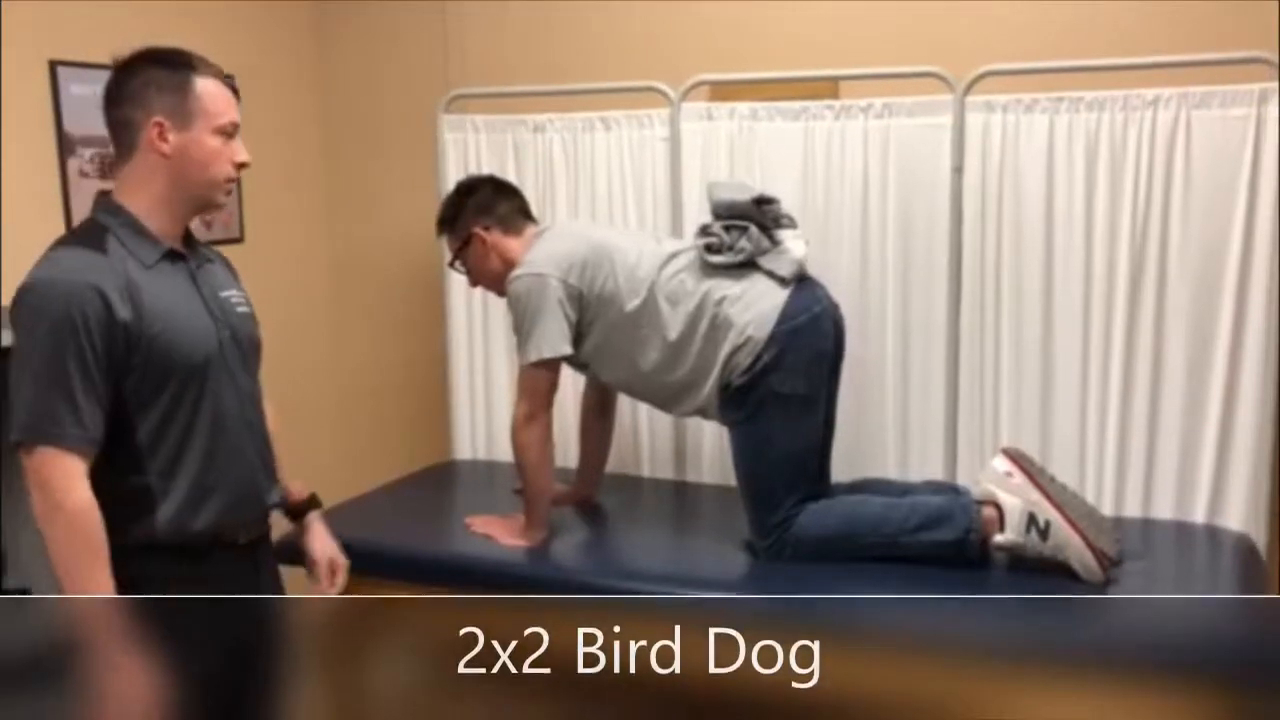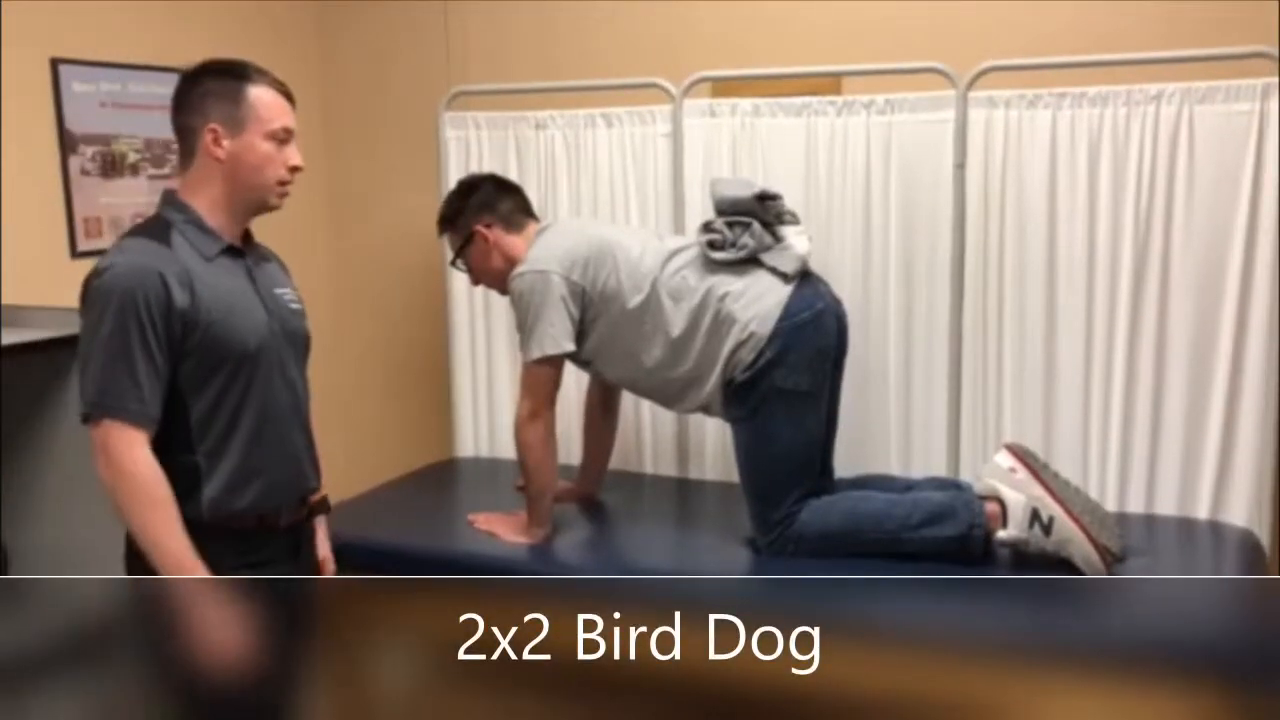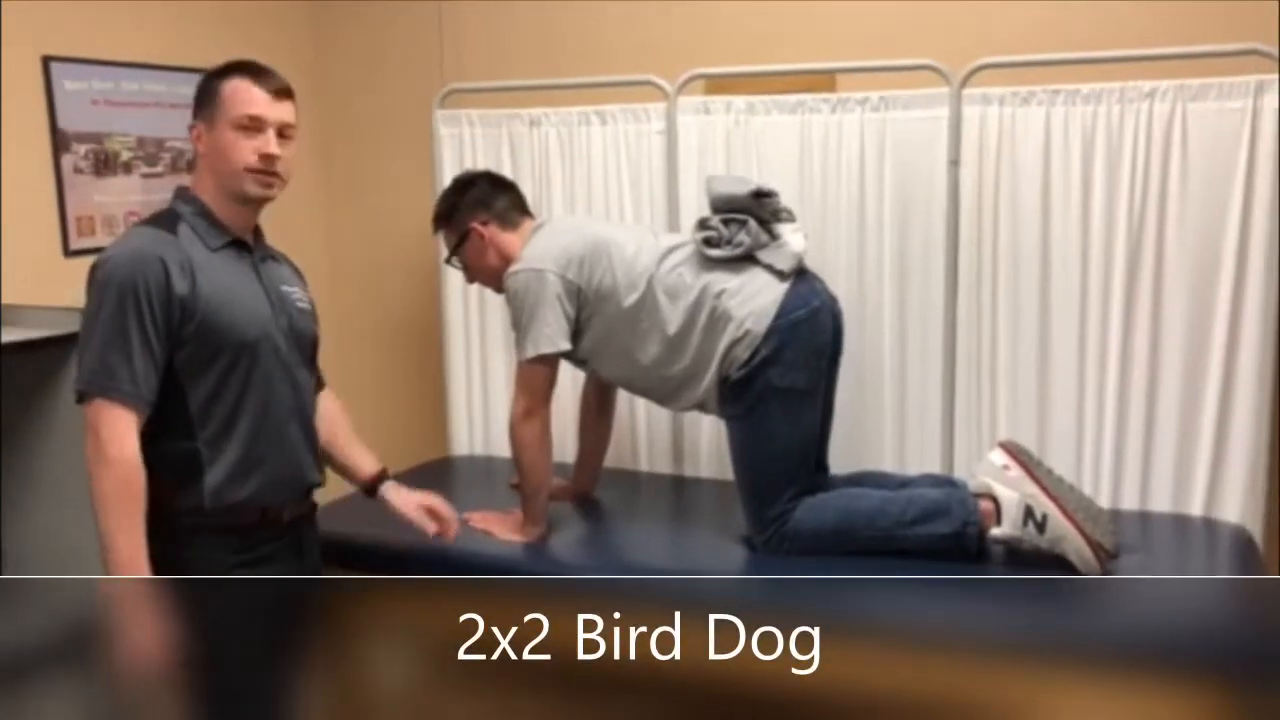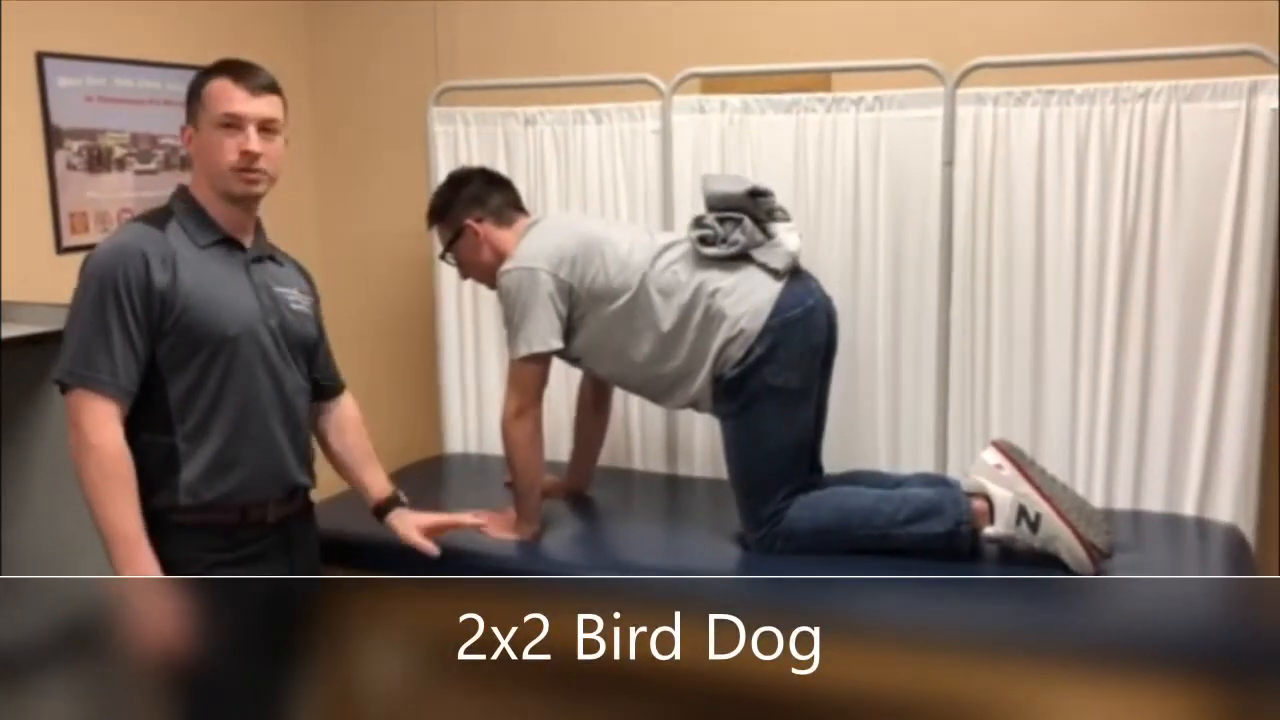
dt=0.5s
person 1, frame 1
left shoulder: (536, 277)
right shoulder: (569, 253)
left elbow: (532, 416)
right elbow: (600, 384)
left wrist: (532, 524)
right wrist: (582, 487)
left hip: (769, 343)
right hip: (797, 315)
left knee: (783, 534)
right knee: (799, 504)
left ankle: (995, 520)
right ankle: (989, 497)
person 1, frame 2
left shoulder: (539, 274)
right shoulder: (573, 251)
left elbow: (535, 414)
right elbow: (605, 387)
left wrist: (535, 522)
right wrist: (584, 485)
left hip: (771, 340)
right hip: (800, 312)
left knee: (785, 530)
right knee: (802, 500)
left ankle: (996, 517)
right ankle: (988, 493)
person 1, frame 3
left shoulder: (535, 273)
right shoulder: (569, 247)
left elbow: (530, 412)
right elbow: (601, 381)
left wrist: (530, 520)
right wrist: (581, 483)
left hip: (767, 338)
right hip: (795, 309)
left knee: (781, 526)
right knee: (798, 495)
left ankle: (993, 514)
right ankle: (986, 489)
person 1, frame 4
left shoulder: (526, 270)
right shoulder: (562, 246)
left elbow: (521, 410)
right elbow: (598, 379)
left wrist: (523, 519)
right wrist: (573, 480)
left hip: (761, 336)
right hip: (790, 308)
left knee: (774, 526)
right knee: (790, 494)
left ankle: (984, 513)
right ankle: (978, 489)
person 2, frame 1
left shoulder: (214, 271)
right shoulder: (77, 285)
right elbow: (57, 479)
left wrist: (306, 514)
right wrist: (108, 647)
left hip: (247, 567)
right hip: (160, 588)
person 2, frame 2
left shoulder: (268, 271)
right shoulder: (140, 274)
right elbow: (121, 451)
left wrist: (314, 519)
left hip: (284, 552)
right hip: (212, 562)
person 2, frame 3
left shoulder: (284, 273)
right shoulder: (146, 263)
right elbow: (112, 435)
left wrist: (384, 485)
right wrist: (133, 598)
left hip: (293, 542)
right hip: (207, 559)
person 2, frame 4
left shoulder: (290, 276)
right shoulder: (135, 260)
left elbow: (330, 403)
right elbow: (95, 424)
left wrist: (390, 506)
right wrist: (140, 574)
left hip: (291, 542)
right hip: (198, 555)
